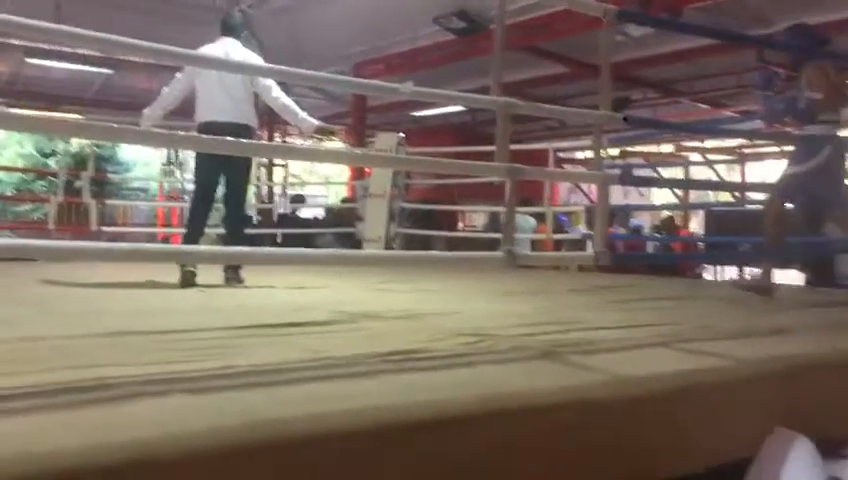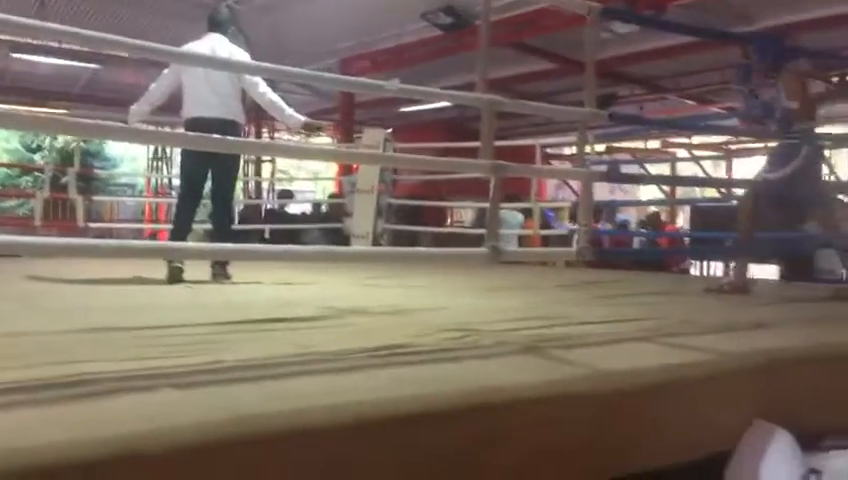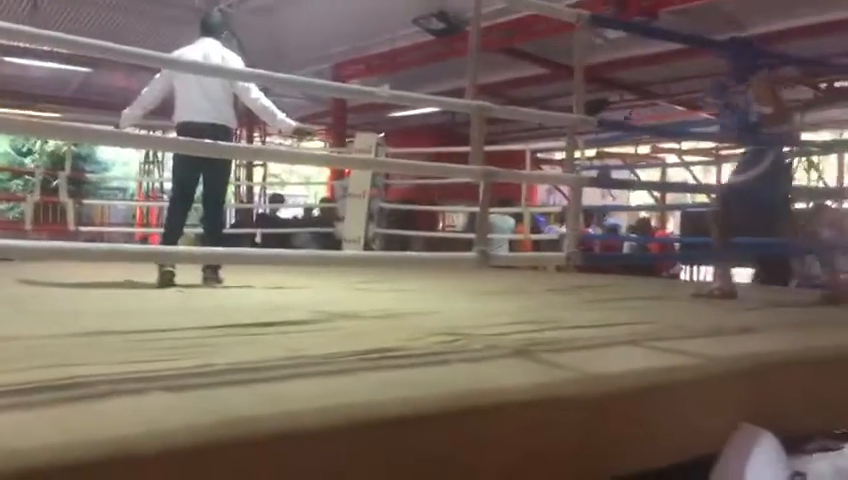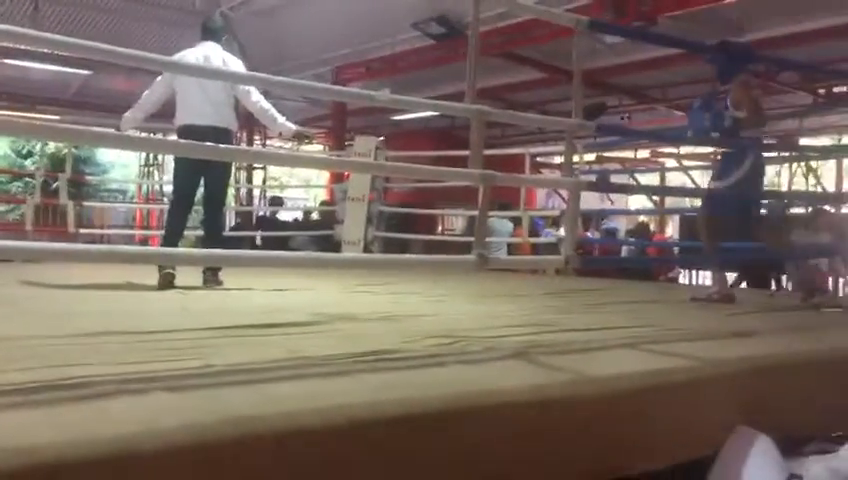
dt=0.1s
person 1, frame 1
left shoulder: (201, 55)
right shoulder: (250, 58)
left elbow: (172, 92)
right elbow: (275, 96)
left wrist: (146, 120)
right wrist: (310, 124)
left hip: (208, 132)
right hip: (240, 133)
left knee: (201, 198)
right knee: (235, 201)
left ankle: (188, 264)
right ankle: (232, 268)
person 1, frame 2
left shoulder: (187, 51)
right shoulder: (236, 54)
left elbow: (160, 88)
right elbow: (261, 92)
left wrist: (133, 115)
right wrist: (296, 120)
left hip: (195, 128)
right hip: (227, 129)
left knee: (188, 194)
right knee: (222, 197)
left ankle: (175, 260)
right ankle: (219, 264)
person 1, frame 3
left shoulder: (179, 56)
right shoulder: (229, 59)
left elbow: (152, 93)
right elbow: (254, 97)
left wrist: (124, 120)
right wrist: (288, 125)
left hip: (188, 132)
right hip: (218, 133)
left knee: (180, 199)
right knee: (214, 201)
left ankle: (167, 264)
right ankle: (211, 267)
person 1, frame 4
left shoulder: (181, 59)
right shoulder: (230, 62)
left elbow: (153, 96)
right elbow: (254, 100)
left wrist: (125, 123)
right wrist: (287, 128)
left hip: (189, 135)
right hip: (219, 136)
left knee: (180, 201)
right knee: (214, 204)
left ankle: (167, 266)
right ankle: (211, 270)
person 2, frame 1
left shoulder: (814, 70)
right shoulder: (821, 72)
left wrist: (800, 108)
left hip: (817, 146)
right hip: (826, 147)
left knee: (774, 205)
left ankle: (765, 278)
person 2, frame 2
left shoulder: (790, 77)
right shoulder: (788, 80)
left elbow: (807, 112)
left wrist: (775, 115)
left hip: (796, 150)
right hip: (802, 151)
left knee: (749, 207)
right knee: (825, 219)
left ankle: (739, 277)
person 2, frame 3
left shoulder: (761, 82)
right shoulder: (755, 88)
left elbow: (783, 117)
left wrist: (752, 122)
right wrist: (730, 105)
left hip: (763, 155)
right hip: (770, 157)
left knee: (720, 213)
right knee: (783, 226)
left ankle: (724, 282)
person 2, frame 4
left shoulder: (739, 86)
right shoulder: (735, 92)
left elbow: (759, 119)
left wrist: (725, 124)
right wrist: (716, 117)
left hip: (741, 158)
right hip: (746, 159)
left knee: (706, 219)
right knee: (748, 228)
left ankle: (721, 287)
